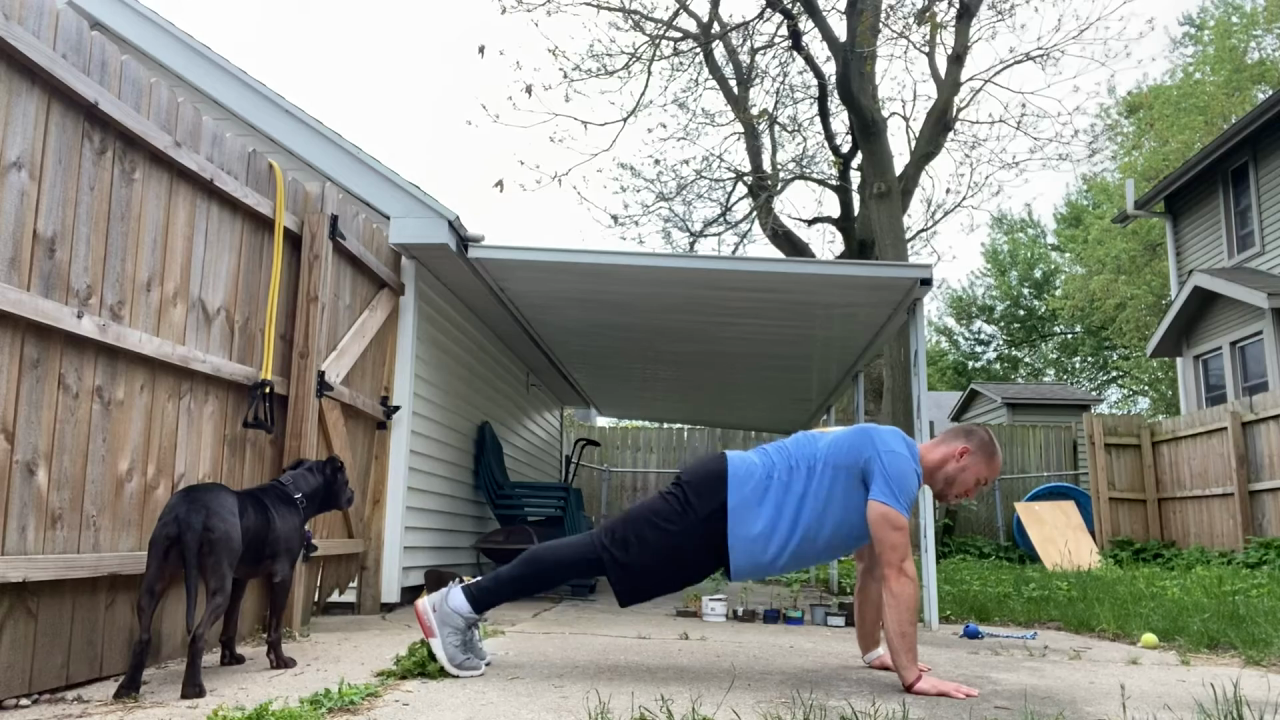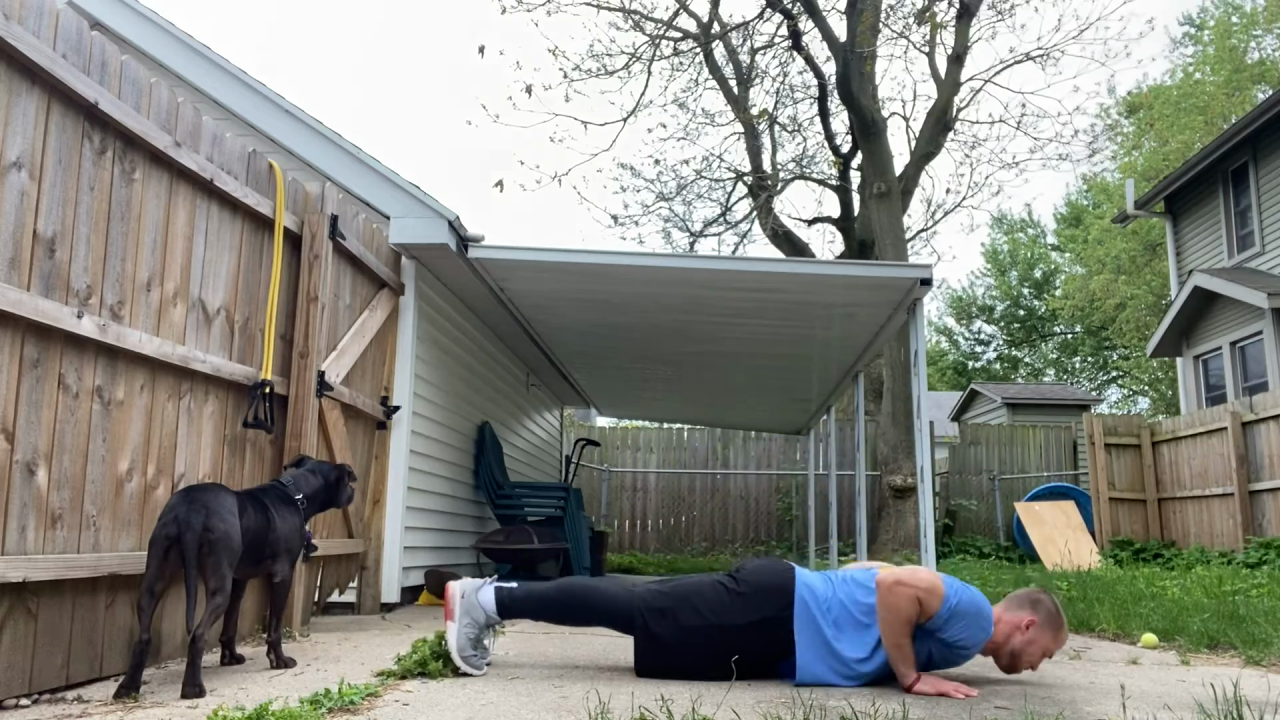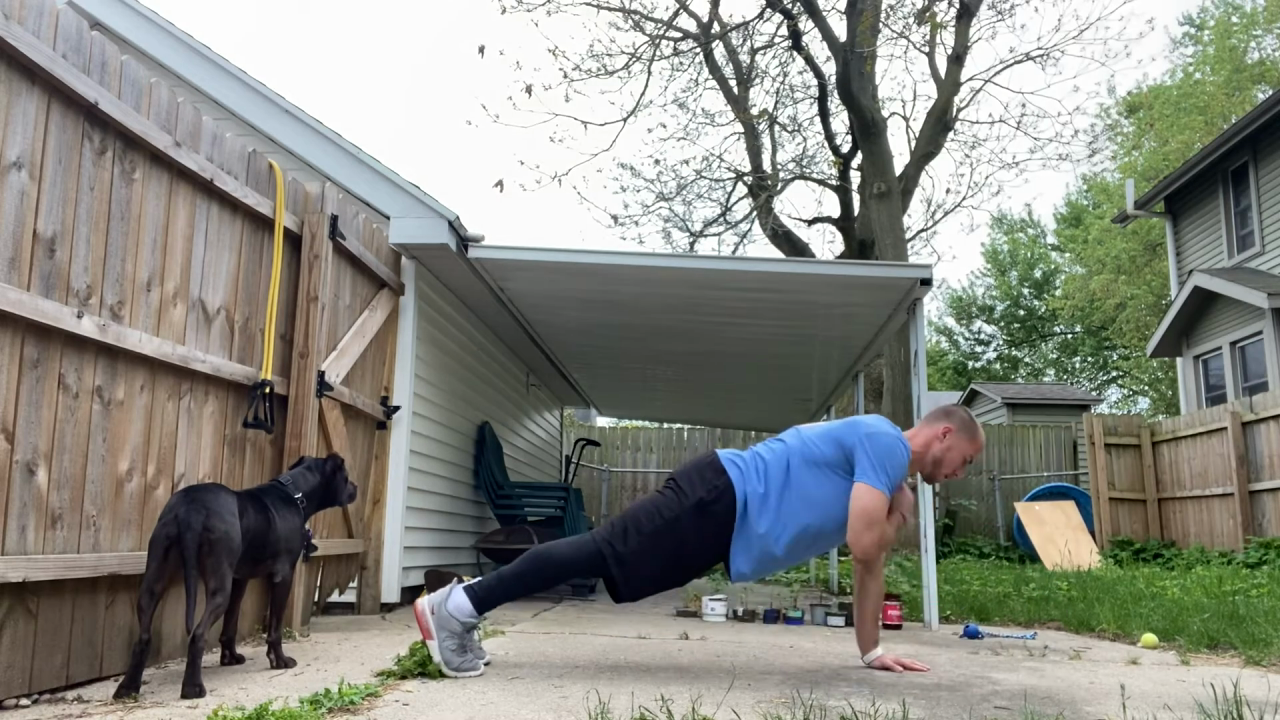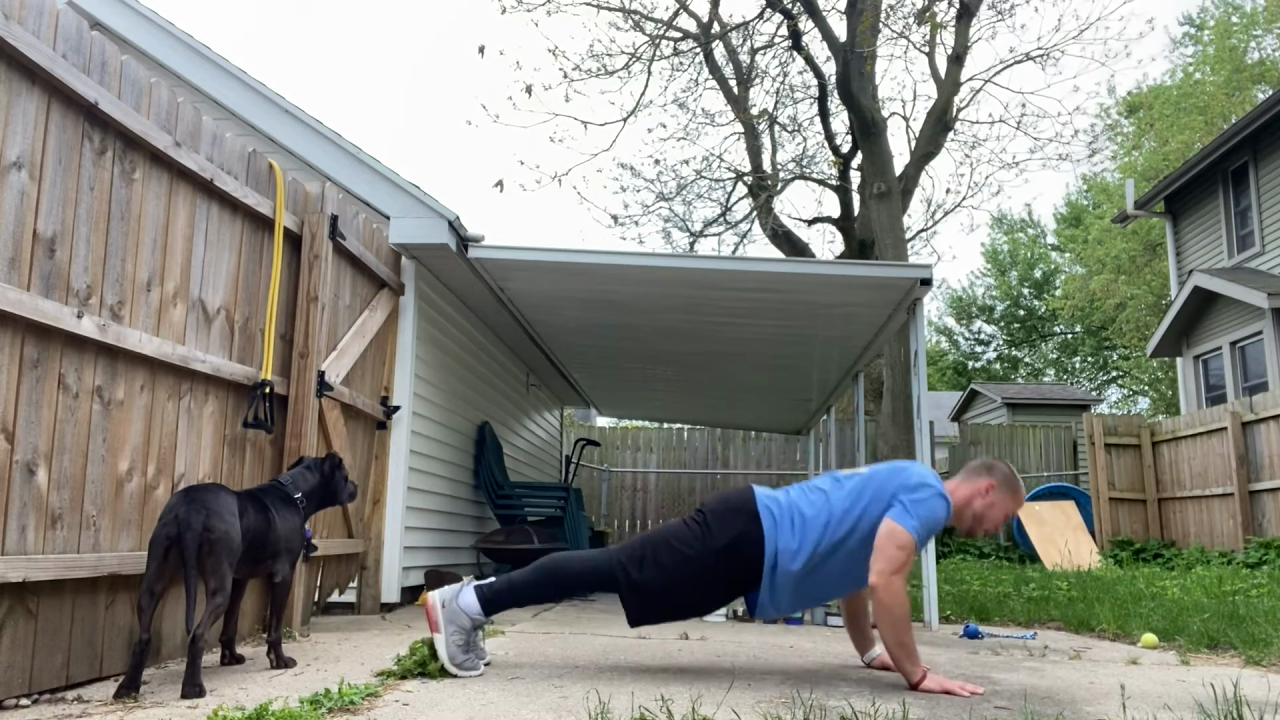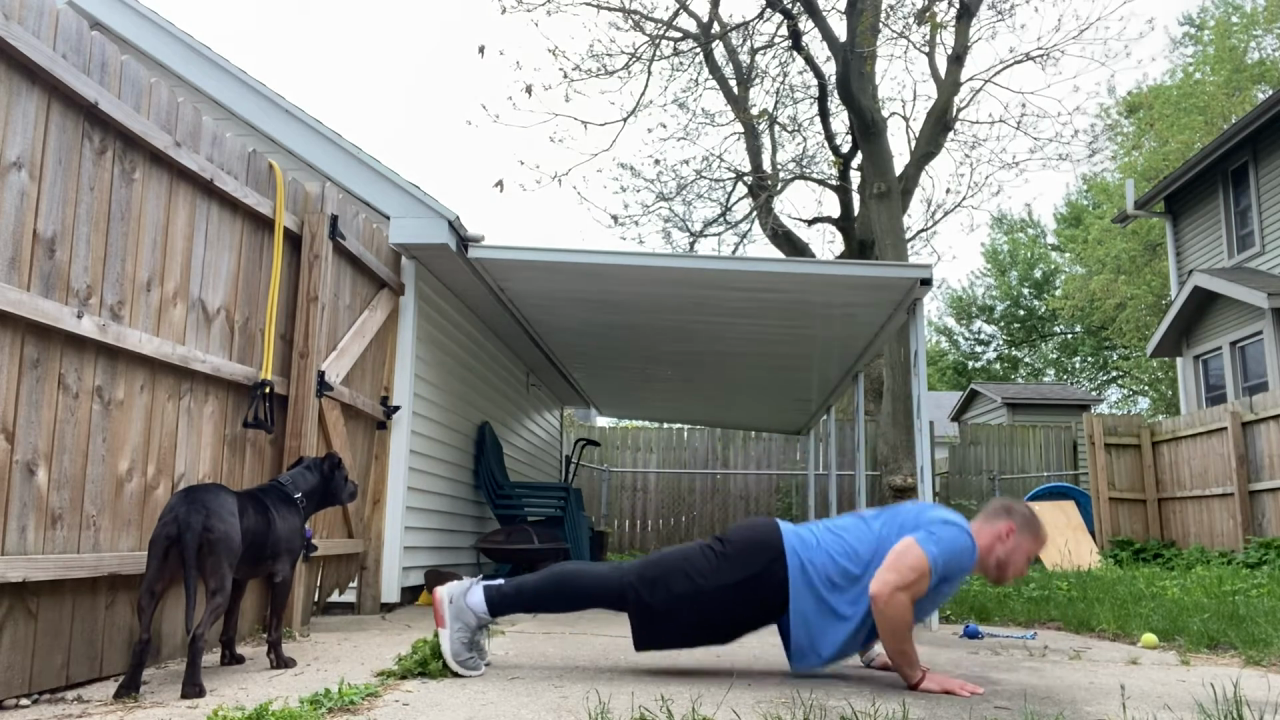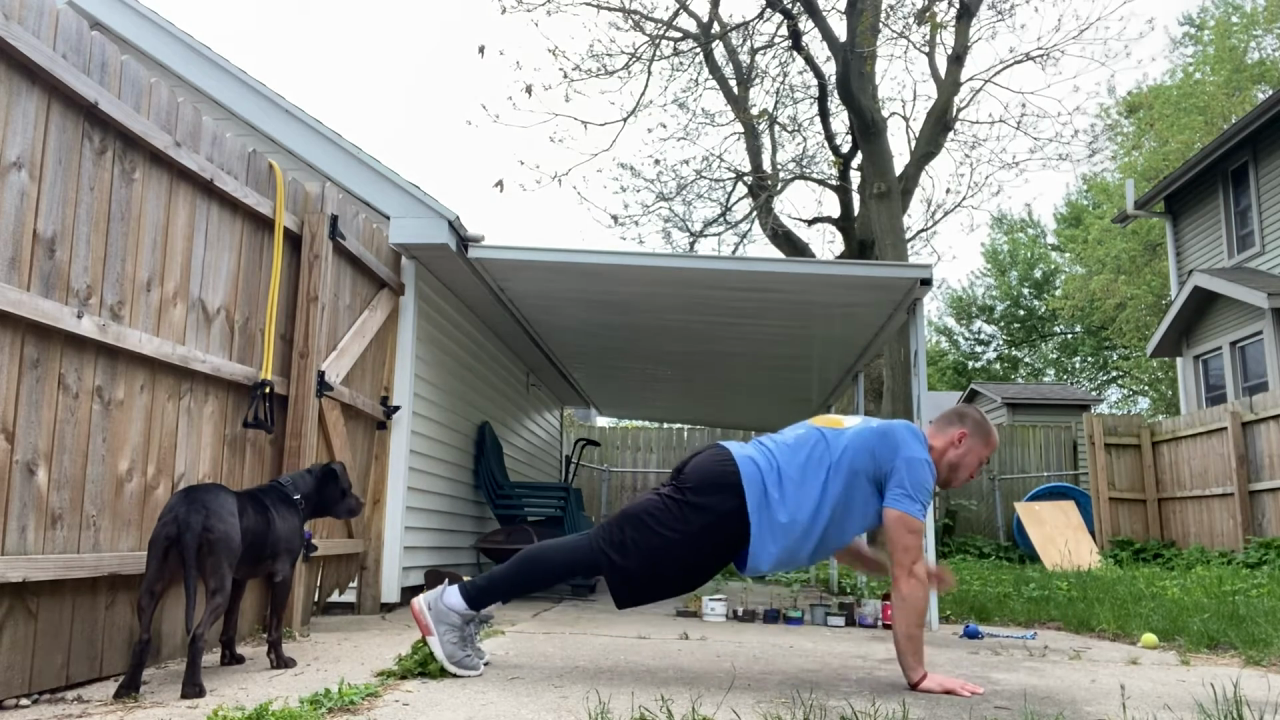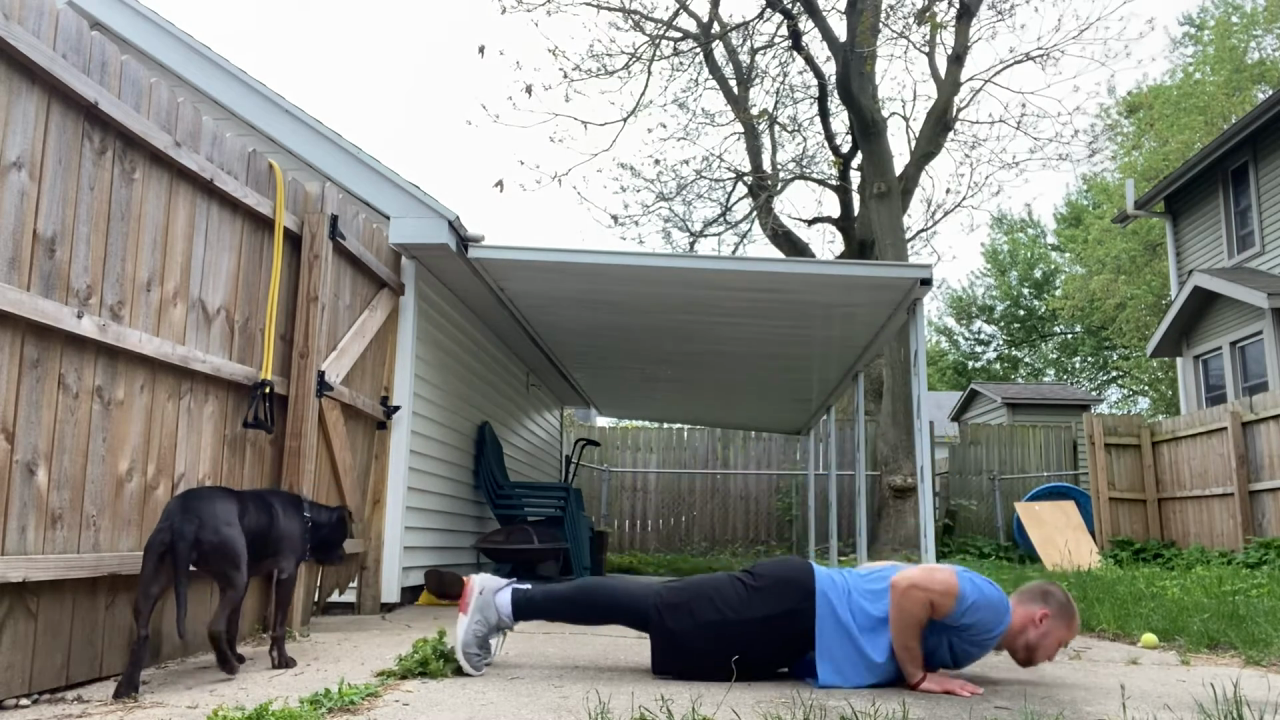
dt=0.7s
person 1, frame 1
left shoulder: (886, 461)
right shoulder: (897, 458)
left elbow: (870, 567)
right elbow: (897, 573)
left wrist: (872, 650)
right wrist: (912, 675)
left hip: (728, 510)
right hip: (721, 505)
left knee: (597, 553)
right knee: (601, 553)
left ankle: (466, 600)
right ankle: (458, 604)
person 1, frame 2
left shoulder: (954, 602)
right shoulder: (973, 619)
left elbow: (868, 574)
right elbow: (894, 585)
left wrist: (888, 659)
right wrist: (909, 673)
left hip: (786, 601)
right hip: (780, 614)
left knee: (635, 603)
right knee: (631, 610)
left ankle: (493, 594)
right ankle: (485, 596)
person 1, frame 3
left shoulder: (879, 455)
right shoulder: (886, 442)
left elbow: (866, 562)
right elbow: (865, 547)
left wrist: (871, 650)
right wrist: (898, 517)
left hip: (723, 508)
right hip: (718, 498)
left knee: (596, 554)
right knee: (602, 554)
left ankle: (462, 604)
right ankle: (456, 606)
person 1, frame 4
left shoulder: (913, 491)
right shoulder: (929, 496)
left elbow: (841, 548)
right elbow: (884, 582)
left wrist: (867, 648)
right wrist: (915, 672)
left hip: (755, 536)
right hip: (748, 535)
left knee: (611, 571)
right knee: (614, 571)
left ankle: (470, 598)
right ankle: (467, 601)
person 1, frame 5
left shoulder: (934, 529)
right shoulder: (956, 541)
right elbow: (885, 590)
left wrist: (871, 650)
right wrist: (914, 672)
left hip: (778, 562)
right hip: (768, 571)
left knee: (622, 583)
right knee: (626, 588)
left ankle: (481, 595)
right ankle: (476, 599)
person 1, frame 6
left shoulder: (883, 441)
right shoulder: (913, 457)
left elbow: (832, 526)
right elbow: (906, 572)
left wrist: (897, 566)
right wrist: (917, 671)
left hip: (725, 482)
right hip: (729, 500)
left knee: (598, 550)
right knee: (600, 552)
left ankle: (460, 604)
right ankle: (453, 602)
person 1, frame 7
left shoulder: (972, 600)
right shoulder: (990, 608)
right elbow: (908, 586)
left wrist: (896, 665)
right wrist: (916, 674)
left hip: (806, 598)
right hip: (797, 612)
left knee: (651, 601)
right knee: (652, 610)
left ankle: (509, 592)
right ankle: (502, 600)
